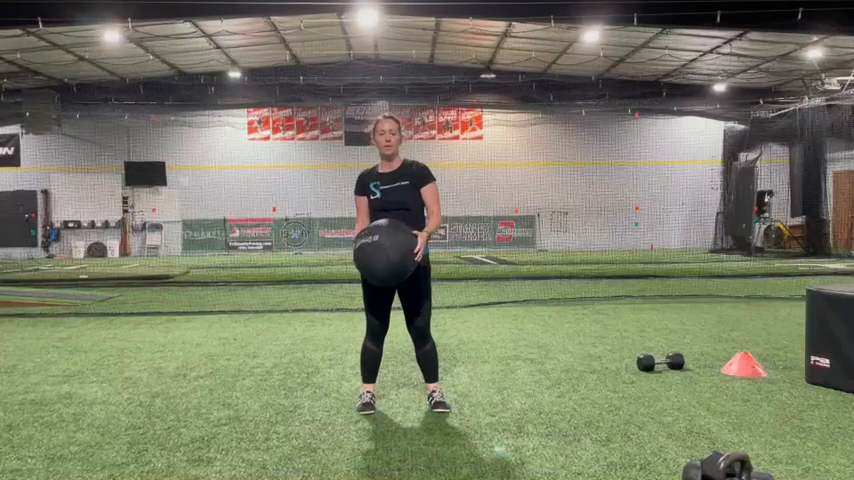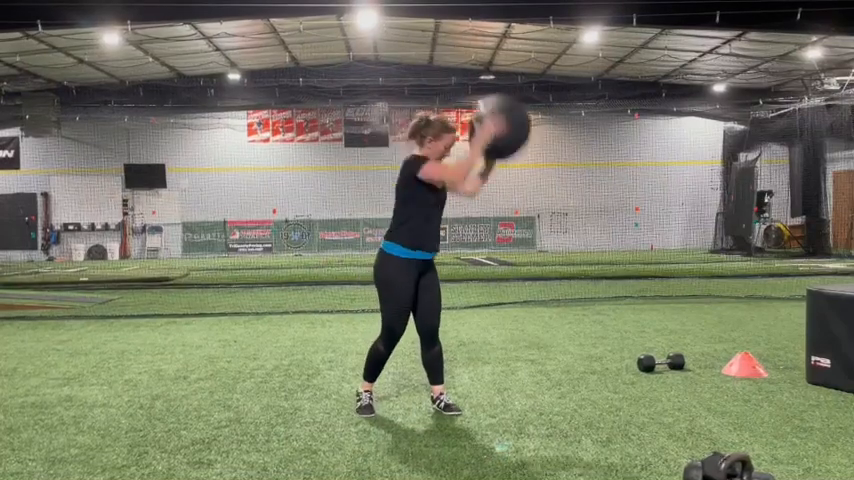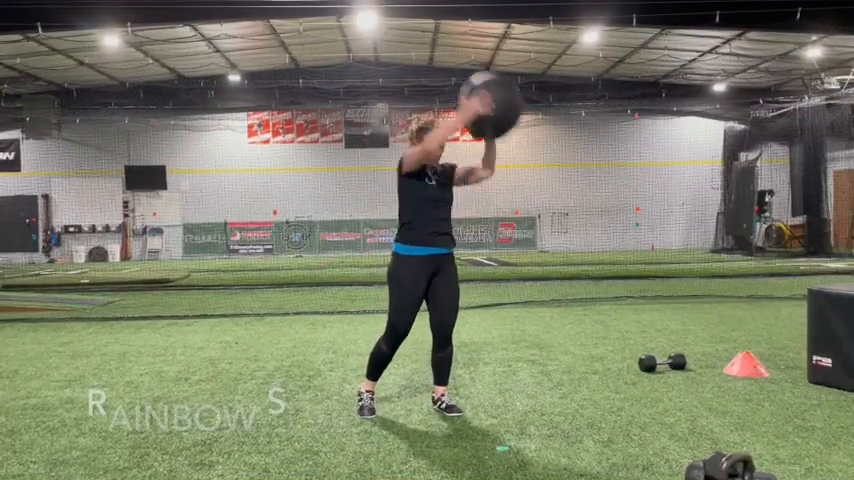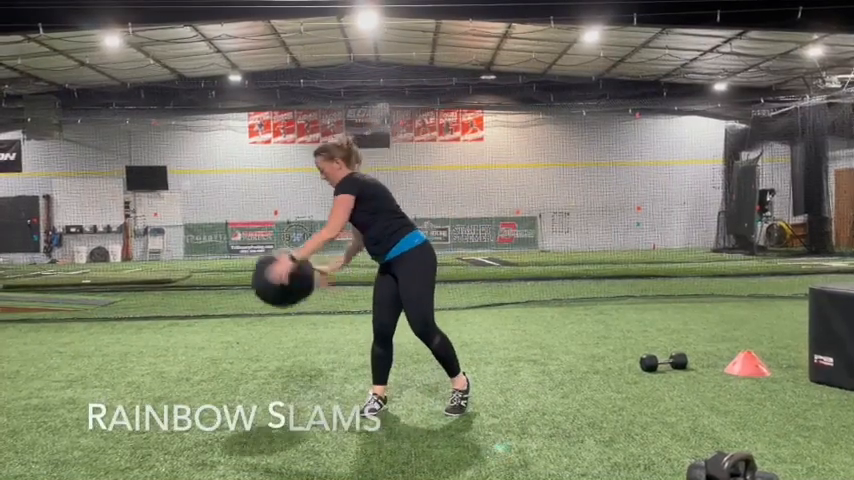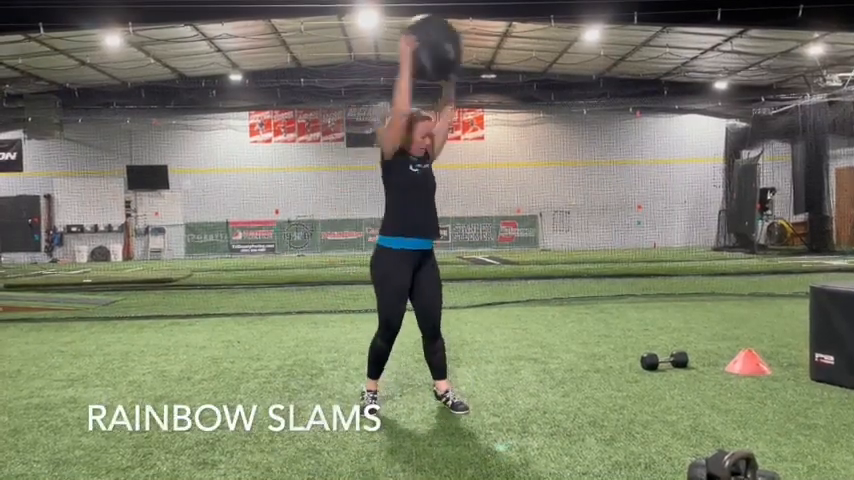
dt=1s
person 1, frame 1
left shoulder: (418, 171)
right shoulder: (365, 179)
left elbow: (435, 213)
right elbow: (363, 222)
left wrist: (425, 234)
left hip: (414, 262)
left knee: (420, 328)
right knee: (375, 328)
left ankle: (434, 391)
right ankle: (367, 392)
person 1, frame 2
left shoulder: (435, 178)
right shoulder: (414, 164)
left elbow: (470, 185)
right elbow: (458, 177)
left wrist: (487, 156)
right wrist: (480, 141)
left hip: (424, 264)
right hip: (397, 263)
left knee: (430, 331)
right knee: (392, 331)
left ankle: (438, 395)
right ankle: (365, 391)
person 1, frame 3
left shoulder: (448, 171)
right shoulder: (409, 166)
left elbow: (483, 172)
right elbow: (429, 148)
left wrist: (489, 141)
right wrist: (464, 115)
left hip: (443, 262)
right hip: (409, 260)
left knee: (444, 332)
right knee: (398, 331)
left ankle: (440, 395)
right ankle: (367, 390)
person 1, frame 4
left shoulder: (349, 185)
right shoulder: (357, 187)
left elbow: (331, 232)
right elbow: (361, 238)
left wrist: (292, 259)
right wrist: (335, 266)
left hip: (414, 258)
right hip: (391, 264)
left knee: (423, 326)
right knee: (382, 331)
left ankle: (460, 383)
right ankle: (378, 394)
person 1, frame 5
left shoulder: (426, 160)
right shoulder: (393, 158)
left elbow: (445, 119)
right elbow: (399, 111)
left wrist: (448, 80)
right wrist: (406, 61)
left hip: (424, 256)
right hip: (393, 255)
left knee: (432, 327)
right knee: (389, 327)
left ankle: (443, 390)
right ankle: (370, 391)
